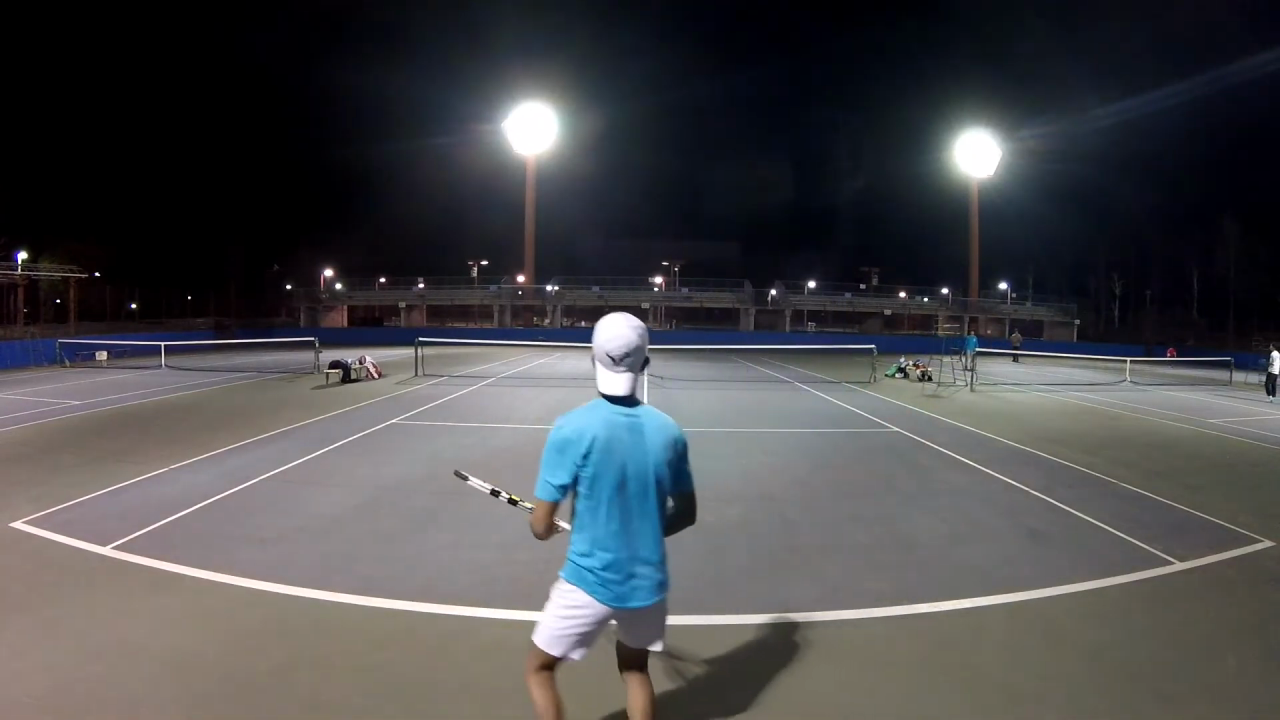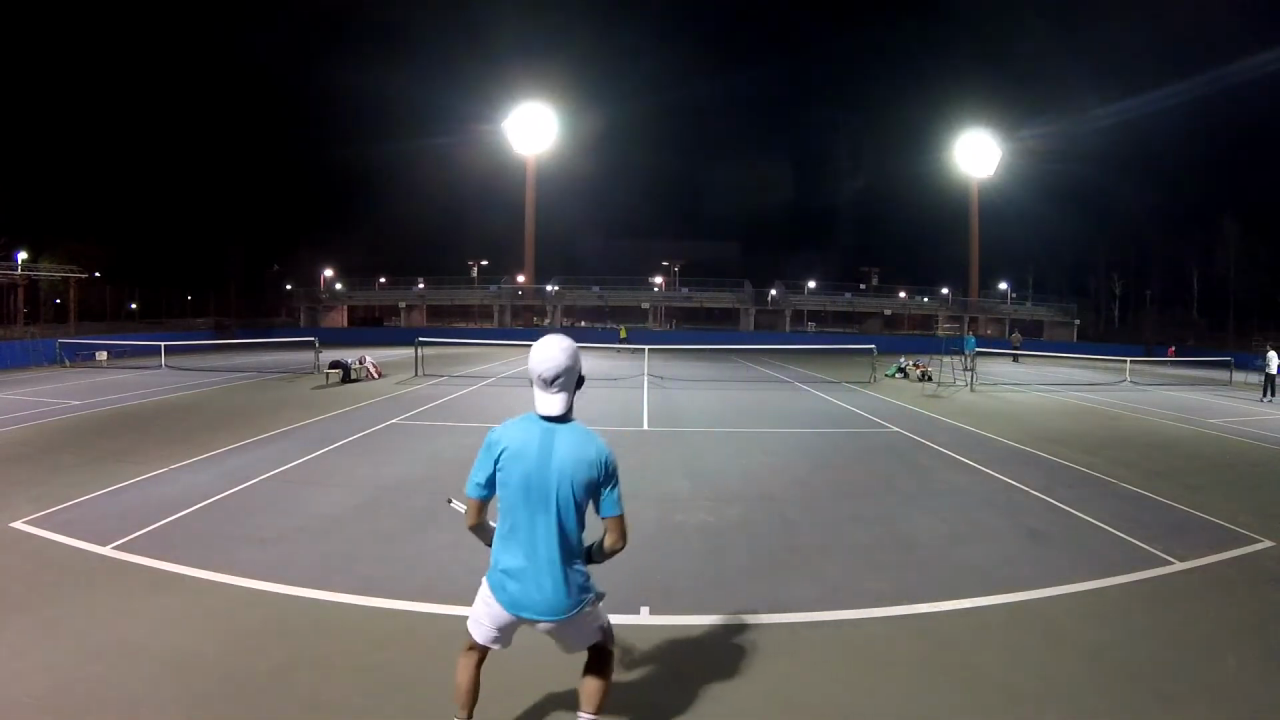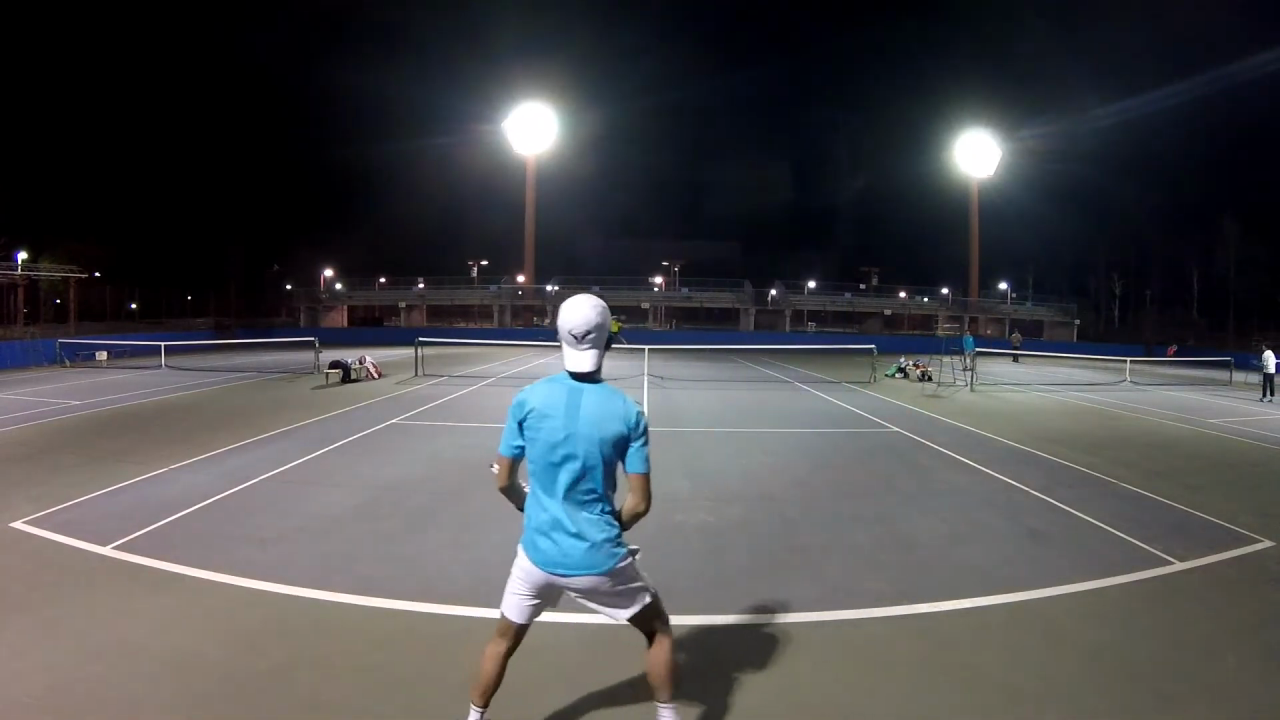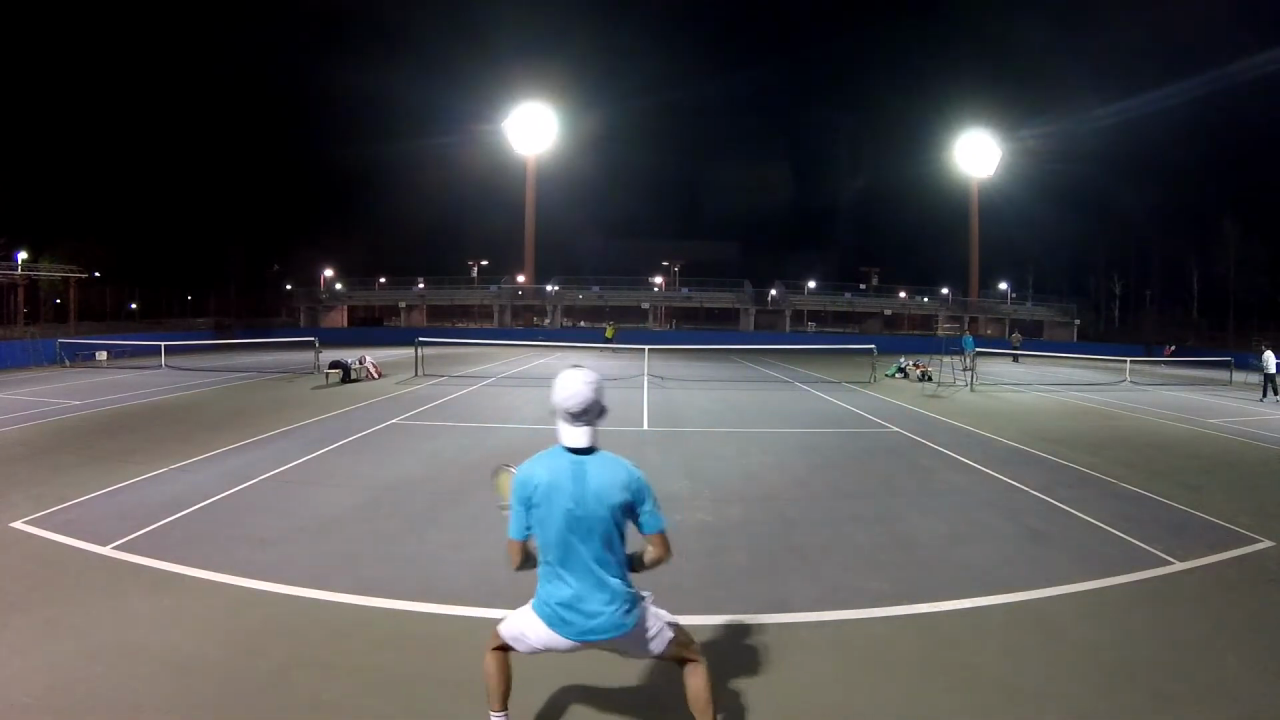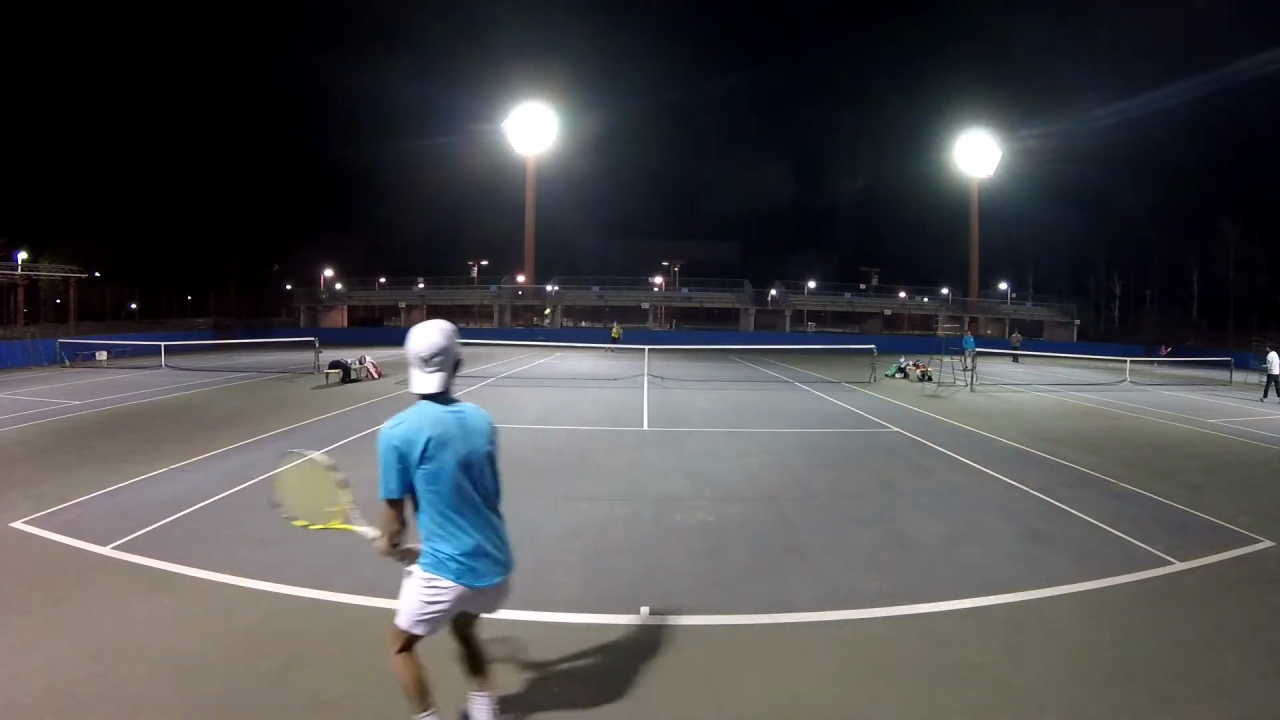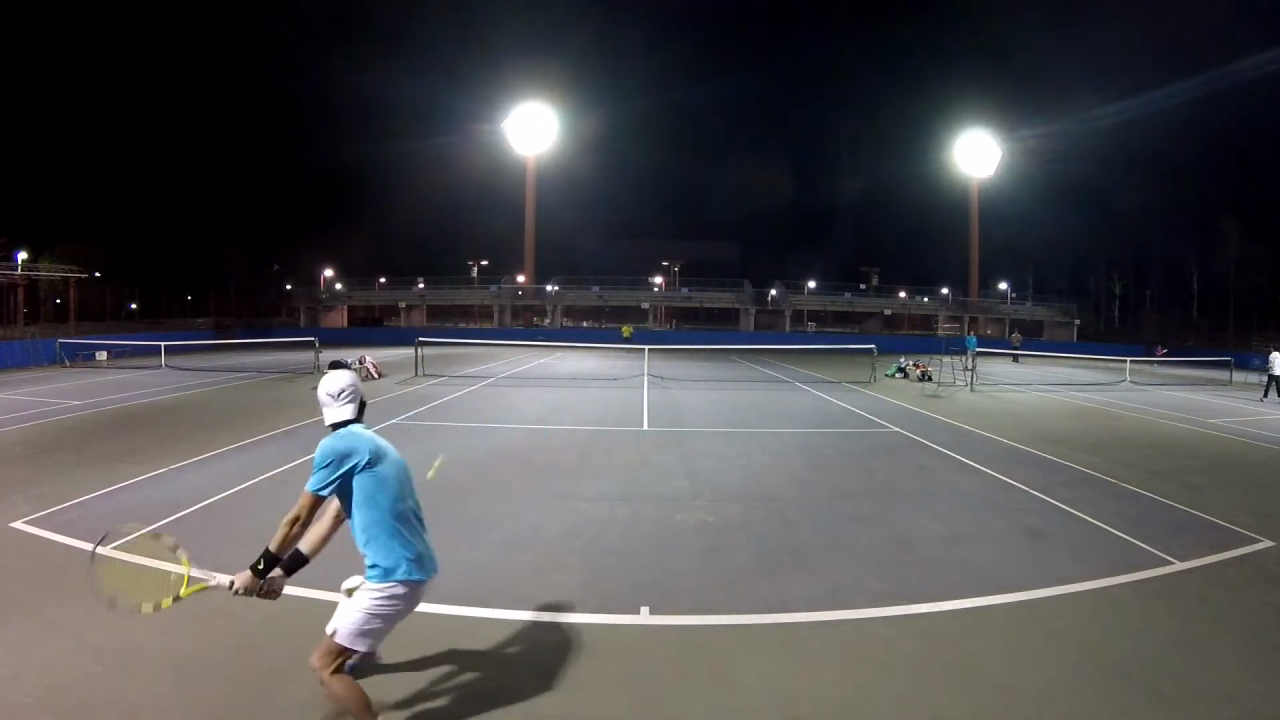
dt=0.3s
person 1, frame 1
left shoulder: (572, 429)
right shoulder: (668, 431)
left elbow: (540, 525)
right elbow: (685, 515)
left wrist: (545, 530)
left hip: (588, 583)
right hip: (647, 585)
left knee: (538, 671)
right knee: (634, 669)
person 1, frame 2
left shoulder: (500, 438)
right shoulder: (596, 451)
left elbow: (473, 520)
right elbow: (616, 540)
left hip: (506, 586)
right hip: (566, 595)
left knee: (472, 654)
right knee: (602, 650)
person 1, frame 3
left shoulder: (528, 399)
right shoulder: (627, 412)
left elbow: (503, 482)
right elbow: (639, 503)
left hip: (539, 553)
right hip: (599, 559)
left knee: (504, 640)
right knee: (658, 631)
person 1, frame 4
left shoulder: (529, 474)
right shoulder: (628, 476)
left elbow: (517, 559)
right elbow: (659, 553)
left hip: (556, 615)
right hip: (617, 616)
left knee: (498, 643)
right knee: (693, 658)
person 1, frame 5
left shoulder: (398, 432)
right shoulder: (481, 420)
left elbow: (394, 520)
left wrist: (393, 541)
left hip: (447, 570)
right hip: (495, 564)
left knee: (400, 647)
right knee: (460, 617)
person 1, frame 6
left shoulder: (339, 445)
right shoulder: (372, 445)
left elbow: (300, 518)
right elbow: (331, 517)
left wrist: (257, 570)
right wrist: (284, 571)
left hip: (393, 576)
right hip: (415, 568)
left knee: (323, 665)
right knee: (353, 593)
right ankle: (360, 652)
